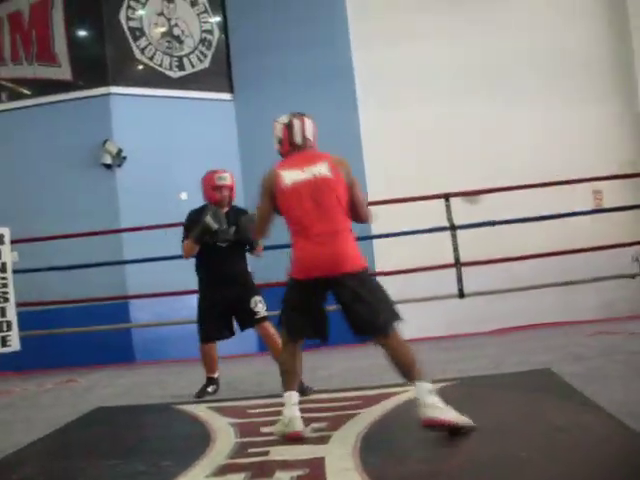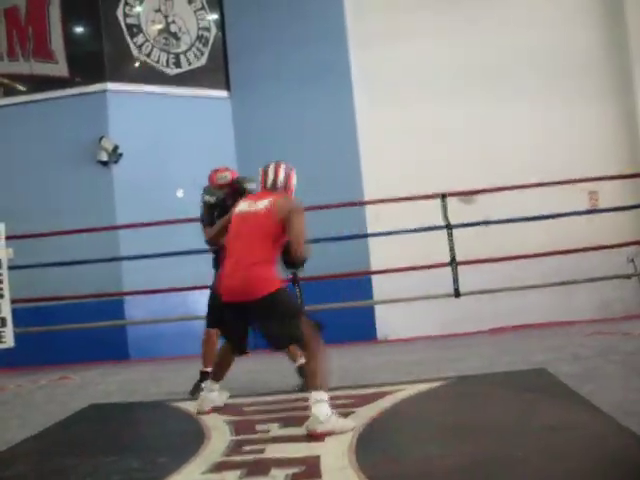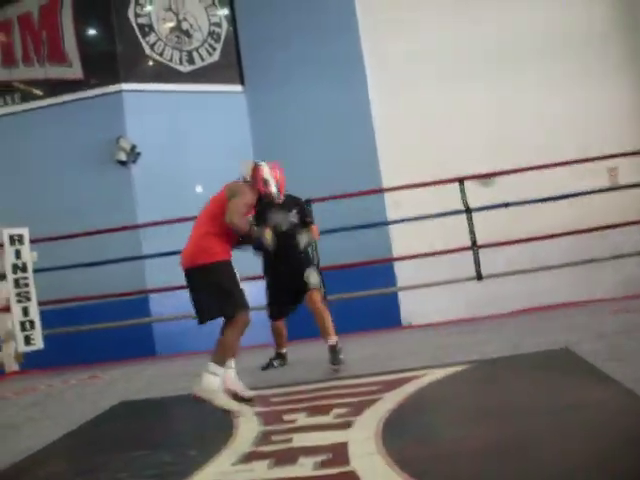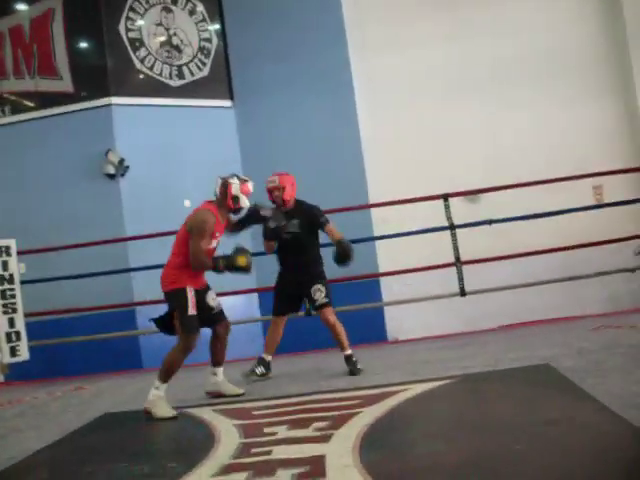
dt=0.4s
person 1, frame 1
left shoulder: (273, 177)
right shoulder: (336, 165)
left elbow: (257, 234)
right elbow: (364, 216)
left hip: (305, 269)
right hip: (346, 262)
left knee: (291, 340)
right knee: (387, 335)
left ankle: (290, 416)
right ankle: (432, 405)
person 1, frame 2
left shoulder: (243, 204)
right shoulder: (289, 205)
left elbow: (212, 236)
right elbow: (299, 255)
right wrist: (291, 253)
left hip: (230, 286)
right hip: (260, 286)
left knee: (234, 343)
right knee: (313, 343)
left ankle: (211, 395)
right ankle: (320, 415)
person 1, frame 3
left shoulder: (237, 190)
right shoulder: (244, 191)
right elbow: (232, 222)
left wrist: (258, 233)
right wrist: (261, 235)
left hip: (195, 257)
right hip: (209, 257)
left knee: (237, 315)
right knee: (239, 317)
left ankle: (227, 378)
right ankle: (210, 382)
person 1, frame 4
left shoulder: (218, 213)
right shoulder: (204, 218)
left elbow: (231, 227)
right elbow: (196, 261)
left wrist: (252, 218)
right wrist: (229, 263)
left hip: (195, 280)
right hip: (179, 281)
left knee: (222, 326)
right knee: (187, 340)
left ankle: (217, 381)
right ankle: (155, 397)
person 2, frame 1
left shoulder: (241, 214)
right shoulder: (197, 217)
left elbow: (257, 251)
right elbow: (187, 252)
left wrist: (252, 242)
right wrist: (203, 231)
left hip: (242, 283)
right hip: (211, 289)
left knee: (266, 328)
right knee: (208, 341)
right ankle: (212, 380)
person 2, frame 2
right shoulder: (212, 212)
right elbow: (213, 242)
right wrist: (210, 208)
right knee: (212, 331)
left ankle: (303, 368)
right ankle: (205, 377)
person 2, frame 3
left shoulder: (296, 203)
right shoulder: (258, 209)
left elbow: (313, 229)
left wrist: (307, 238)
left hip: (303, 264)
right hip: (277, 271)
left knee: (315, 300)
right knee: (277, 318)
left ankle: (335, 350)
right ankle: (280, 354)
person 2, frame 4
left shoulder: (308, 210)
right shoulder: (275, 216)
left elbow: (329, 229)
right elbow: (269, 248)
left wrist: (341, 242)
right wrist: (270, 231)
left hip: (312, 271)
right hip: (289, 272)
left knee: (327, 314)
right knee: (278, 318)
left ankle: (350, 358)
right ankle: (265, 363)
